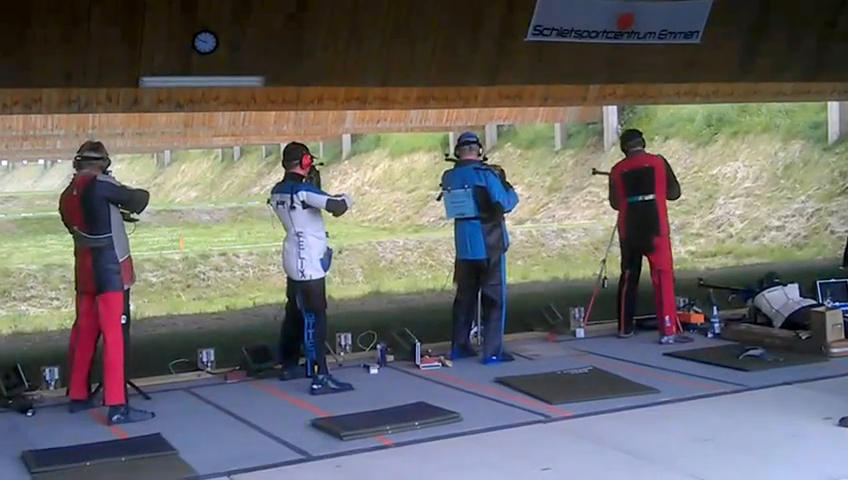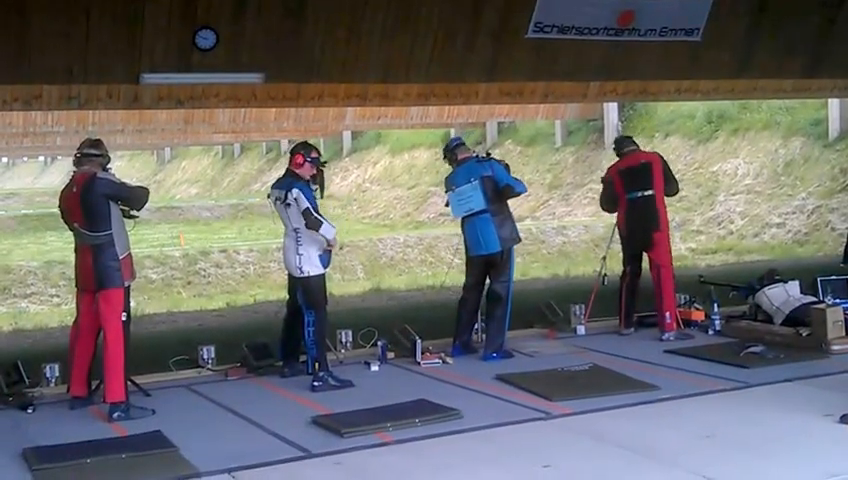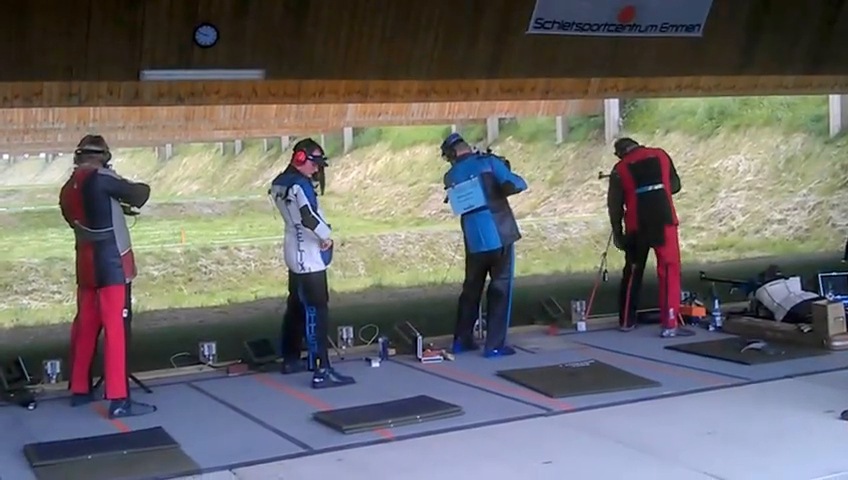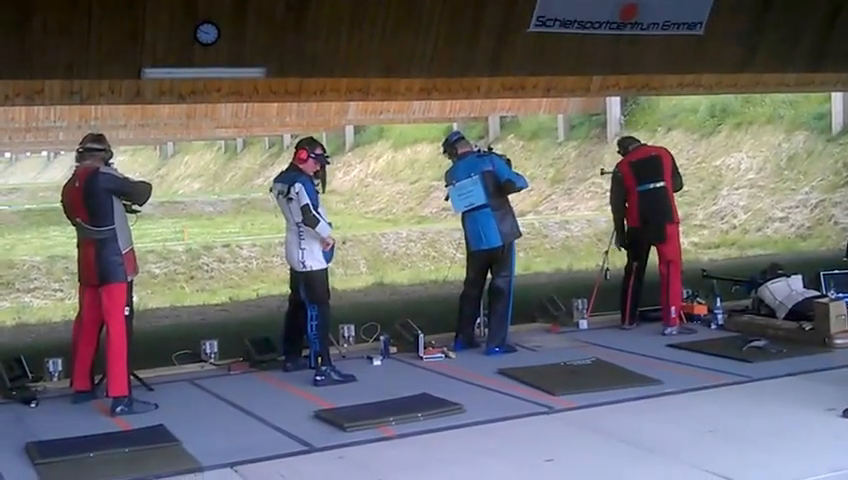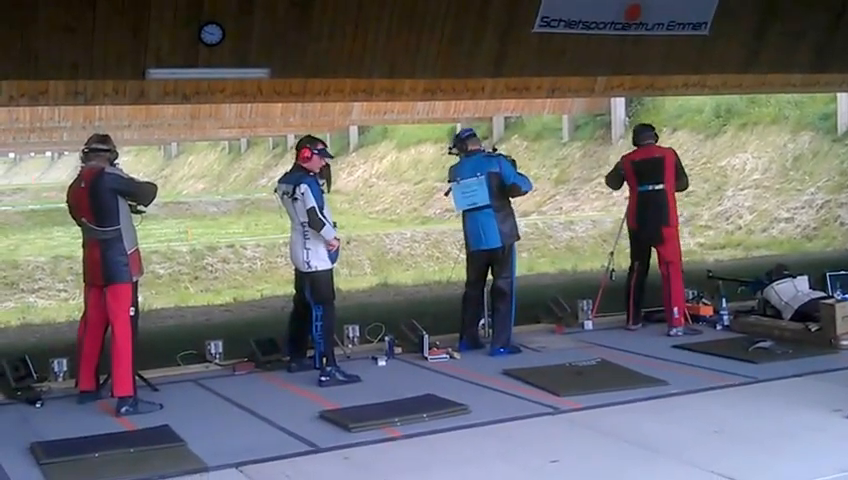
dt=1s
person 1, frame 1
left shoulder: (67, 195)
right shoulder: (99, 184)
right elbow: (139, 198)
left wrist: (114, 213)
right wrist: (127, 207)
left hip: (85, 270)
right hip: (110, 268)
left knee: (83, 332)
right knee: (114, 334)
left ankle: (78, 396)
right ankle: (117, 407)
person 1, frame 2
left shoulder: (67, 192)
right shoulder: (99, 181)
right elbow: (139, 195)
left wrist: (114, 210)
right wrist: (128, 203)
left hip: (85, 266)
right hip: (110, 264)
left knee: (84, 328)
right knee: (114, 330)
left ankle: (78, 393)
right ankle: (117, 403)
person 1, frame 3
left shoulder: (67, 189)
right shoulder: (100, 178)
right elbow: (140, 193)
left wrist: (116, 206)
right wrist: (129, 199)
left hip: (86, 263)
right hip: (111, 261)
left knee: (85, 325)
right knee: (116, 326)
left ankle: (80, 389)
right ankle: (118, 400)
person 1, frame 4
left shoulder: (69, 187)
right shoulder: (102, 176)
right elbow: (141, 191)
left wrist: (117, 205)
right wrist: (130, 195)
left hip: (88, 261)
right hip: (113, 259)
left knee: (87, 323)
right knee: (118, 324)
left ankle: (81, 387)
right ankle: (120, 397)
person 1, frame 5
left shoulder: (74, 187)
right shoulder: (107, 176)
left elbow: (87, 218)
right elbow: (147, 192)
left wrist: (123, 206)
right wrist: (135, 198)
left hip: (93, 262)
right hip: (118, 259)
left knee: (92, 323)
right knee: (123, 325)
left ankle: (87, 387)
right ankle: (125, 397)
person 2, frame 1
left shoulder: (277, 192)
right shoulder: (302, 189)
right elbow: (338, 207)
right wrist: (345, 199)
left hip: (294, 260)
right hip: (308, 262)
left knee: (294, 314)
right knee: (315, 318)
left ankle: (288, 365)
right ankle: (320, 378)
person 2, frame 2
left shoulder: (278, 187)
right shoulder: (298, 187)
right elbow: (312, 219)
left wrist: (313, 194)
right wrist: (331, 235)
left hip: (294, 256)
right hip: (307, 258)
left knee: (295, 309)
right knee: (315, 314)
left ankle: (289, 362)
right ankle: (320, 374)
person 2, frame 3
left shoulder: (279, 183)
right shoulder: (300, 184)
left elbow: (296, 213)
right elbow: (309, 217)
right wrist: (325, 236)
left hip: (294, 253)
right hip: (308, 255)
left knee: (296, 306)
right knee: (316, 311)
left ankle: (290, 359)
right ankle: (322, 371)
person 2, frame 4
left shoulder: (281, 181)
right shoulder: (301, 182)
right elbow: (309, 215)
right wrist: (327, 235)
left hip: (296, 252)
right hip: (310, 254)
left knee: (298, 304)
right knee: (318, 309)
left ankle: (292, 357)
right ankle: (323, 369)
person 2, frame 5
left shoulder: (285, 182)
right shoulder: (307, 182)
right elbow: (315, 218)
right wrist: (332, 238)
left hip: (301, 252)
right hip: (315, 254)
left knee: (302, 305)
right knee: (323, 310)
left ankle: (297, 357)
right ankle: (328, 369)
person 3, frame 1
left shoulder: (449, 177)
right shoulder: (486, 173)
right elbow: (504, 204)
right wrist: (508, 186)
left hip: (464, 246)
right hip: (489, 244)
left knee: (465, 295)
right knee: (494, 297)
left ankle: (459, 346)
right ankle: (493, 351)
person 3, frame 2
left shoulder: (451, 180)
right shoulder: (488, 165)
right elbow: (514, 189)
right wrist: (512, 180)
left hip: (474, 243)
right hip: (499, 239)
left knee: (471, 291)
right knee: (500, 292)
left ankle: (461, 343)
right ankle: (493, 348)
person 3, frame 3
left shoulder: (450, 177)
right shoulder: (488, 162)
right elbow: (515, 185)
right wrist: (501, 185)
left hip: (474, 241)
right hip: (499, 235)
left knee: (471, 288)
right knee: (500, 288)
left ankle: (462, 340)
right ankle: (495, 345)
person 3, frame 4
left shoulder: (451, 175)
right shoulder: (489, 160)
right elbow: (516, 184)
right wrist: (504, 176)
left hip: (475, 239)
right hip: (500, 234)
left knee: (472, 286)
right knee: (501, 286)
left ankle: (463, 338)
right ankle: (496, 343)
person 3, frame 5
left shoulder: (455, 171)
right shoulder: (496, 162)
right elbow: (521, 187)
right wrist: (512, 171)
left hip: (474, 239)
right hip: (500, 235)
left knee: (473, 286)
right knee: (503, 287)
left ankle: (467, 339)
right ankle: (500, 343)
person 4, frame 1
left shoulder: (617, 170)
right shoulder: (658, 162)
left elbow: (615, 203)
right elbow: (675, 193)
left hip: (629, 231)
right hip: (655, 229)
left knee: (628, 277)
right knee: (663, 277)
left ankle: (625, 327)
right ankle: (667, 331)
person 4, frame 2
left shoulder: (613, 171)
right shoulder: (656, 159)
left elbow: (607, 205)
right elbow: (673, 189)
left hip: (629, 229)
right hip: (655, 226)
left knee: (630, 273)
right knee: (663, 273)
left ankle: (626, 324)
right ankle: (668, 328)
person 4, frame 3
left shoulder: (619, 169)
right shoulder: (661, 155)
left elbow: (615, 206)
right elbow: (675, 186)
left wrist: (617, 233)
left hip: (637, 226)
right hip: (664, 222)
left knee: (633, 272)
right knee: (669, 270)
left ankle: (627, 321)
right ankle: (669, 324)
person 4, frame 4
left shoulder: (622, 167)
right shoulder: (663, 153)
left elbow: (617, 203)
right elbow: (678, 184)
left wrist: (619, 232)
left hip: (638, 224)
right hip: (665, 219)
left knee: (634, 270)
right knee: (670, 268)
left ankle: (628, 319)
right ankle: (671, 322)
person 4, frame 5
left shoulder: (627, 161)
right shoulder: (669, 155)
left elbow: (612, 182)
right elbow: (683, 184)
left hip: (638, 223)
right hip: (665, 221)
left knee: (637, 269)
right knee: (672, 270)
left ankle: (633, 319)
right ankle: (676, 323)
